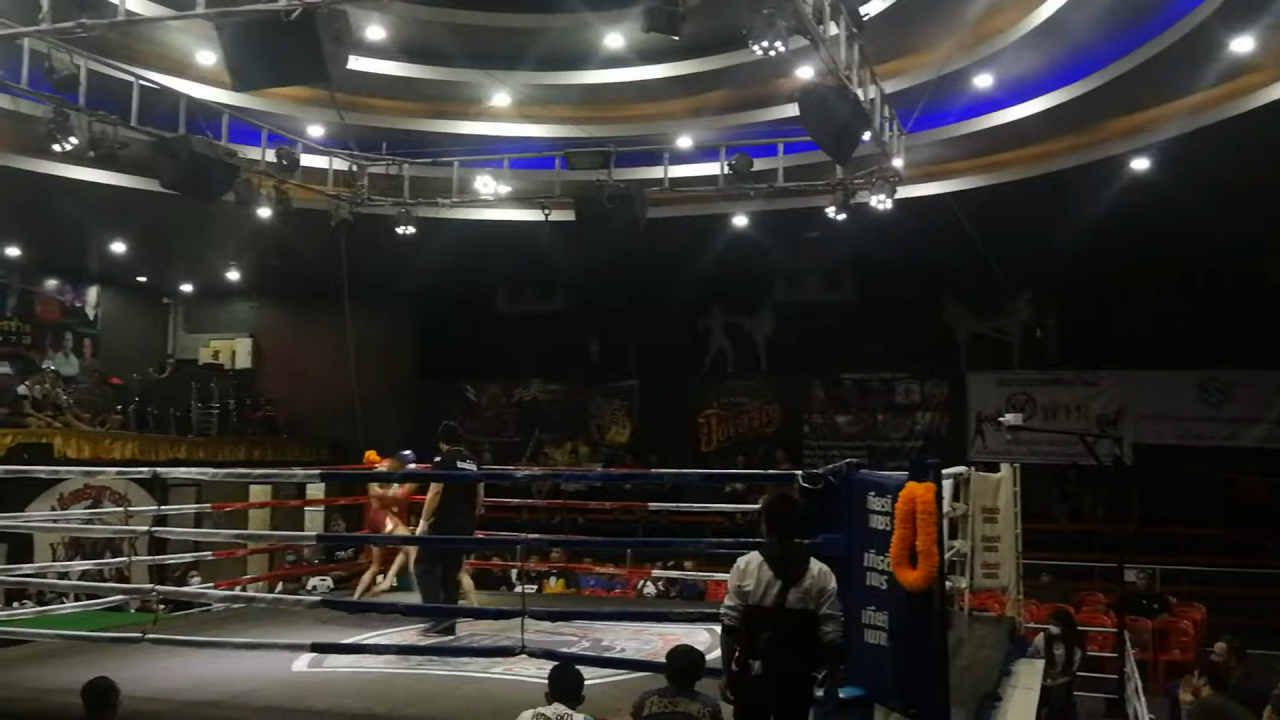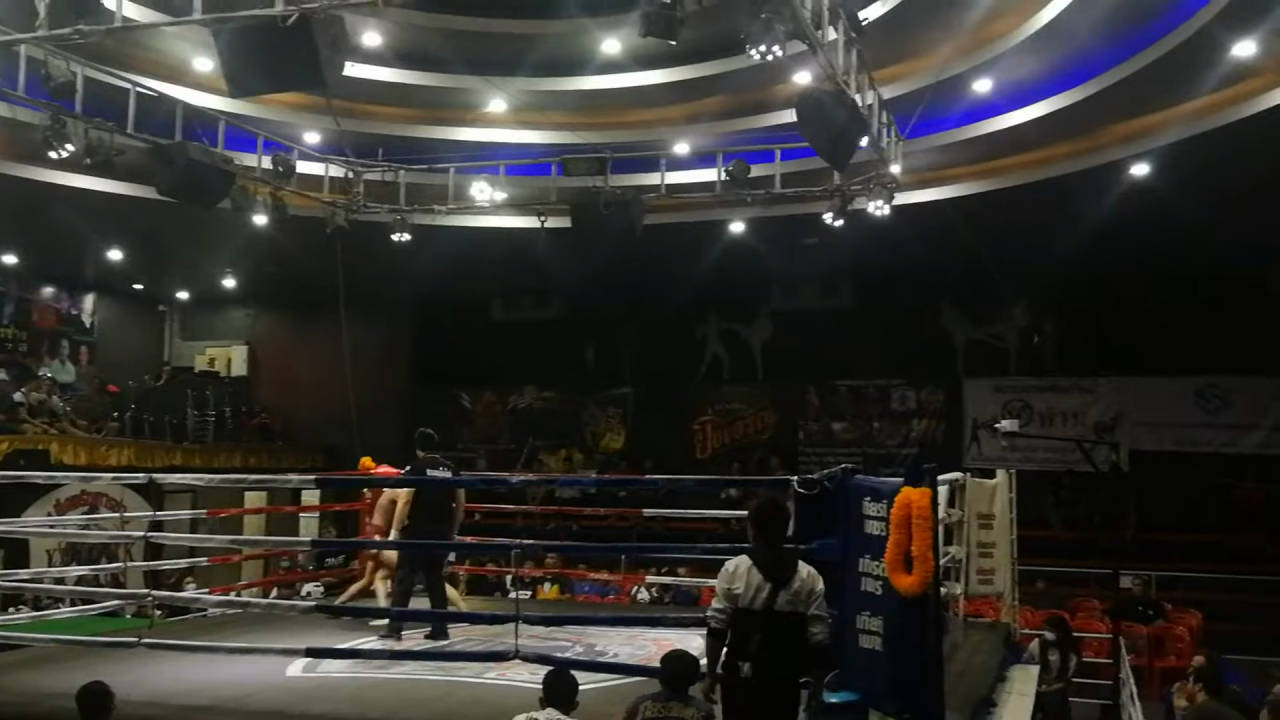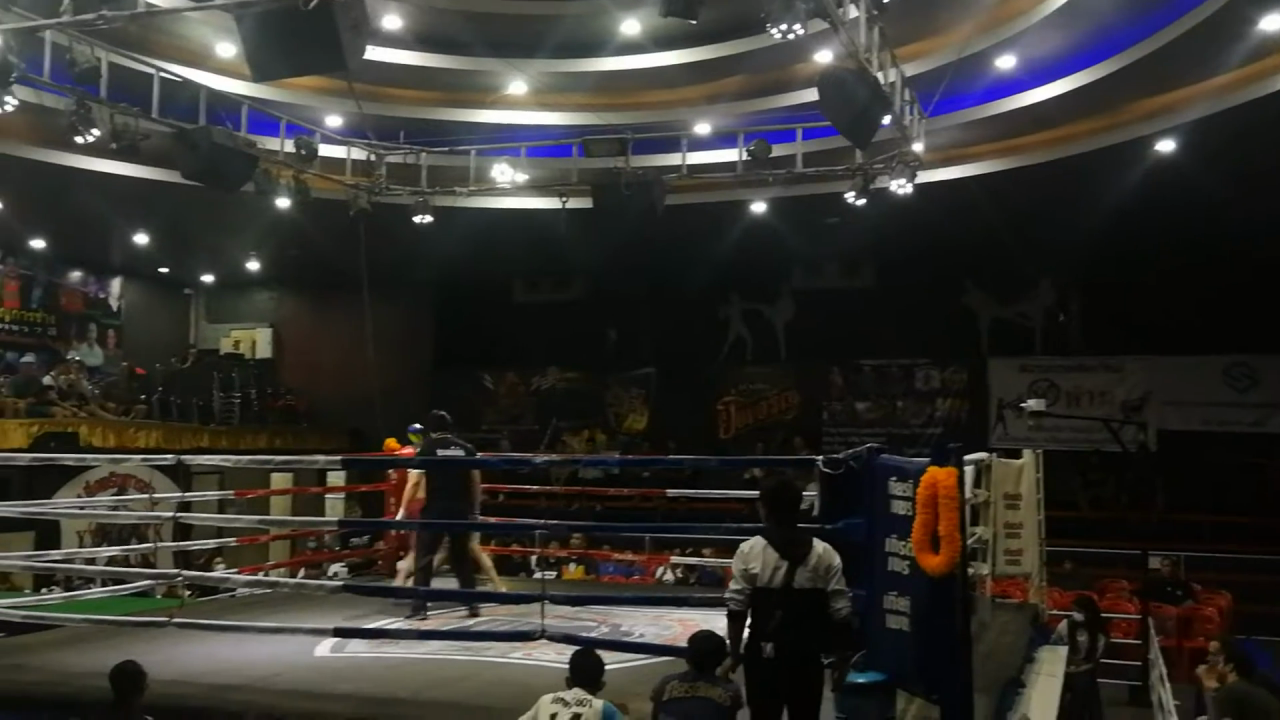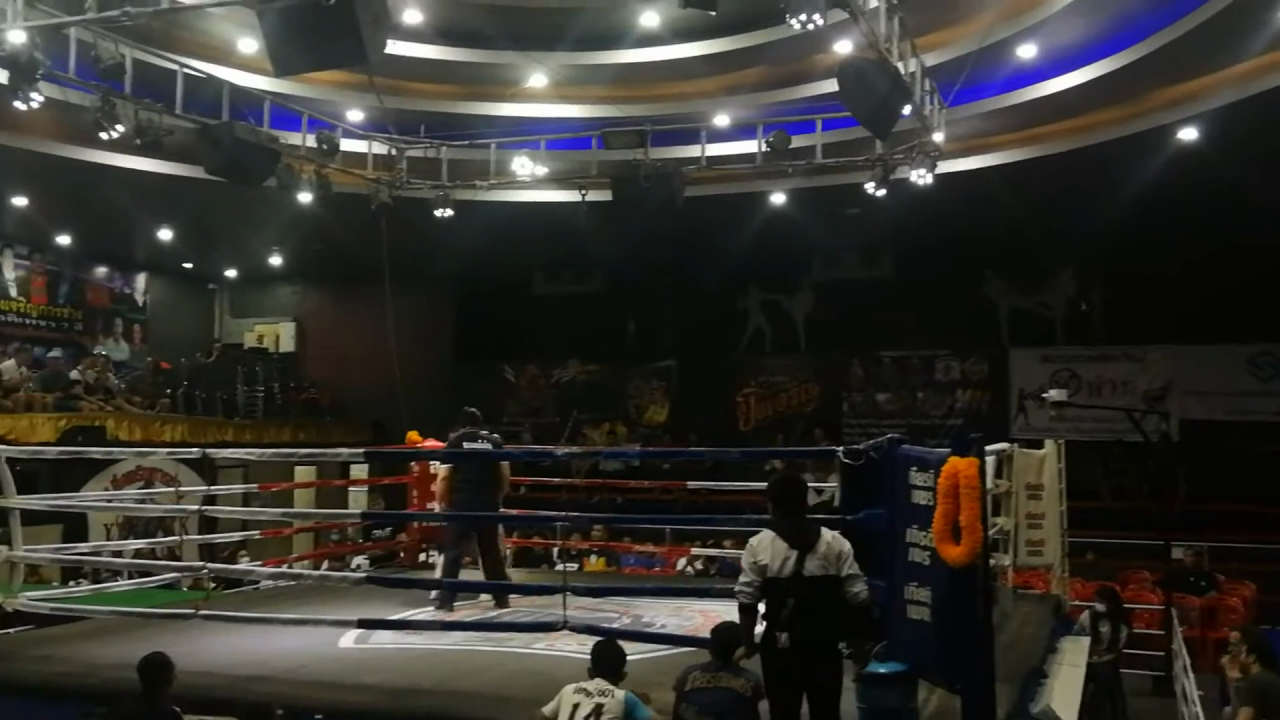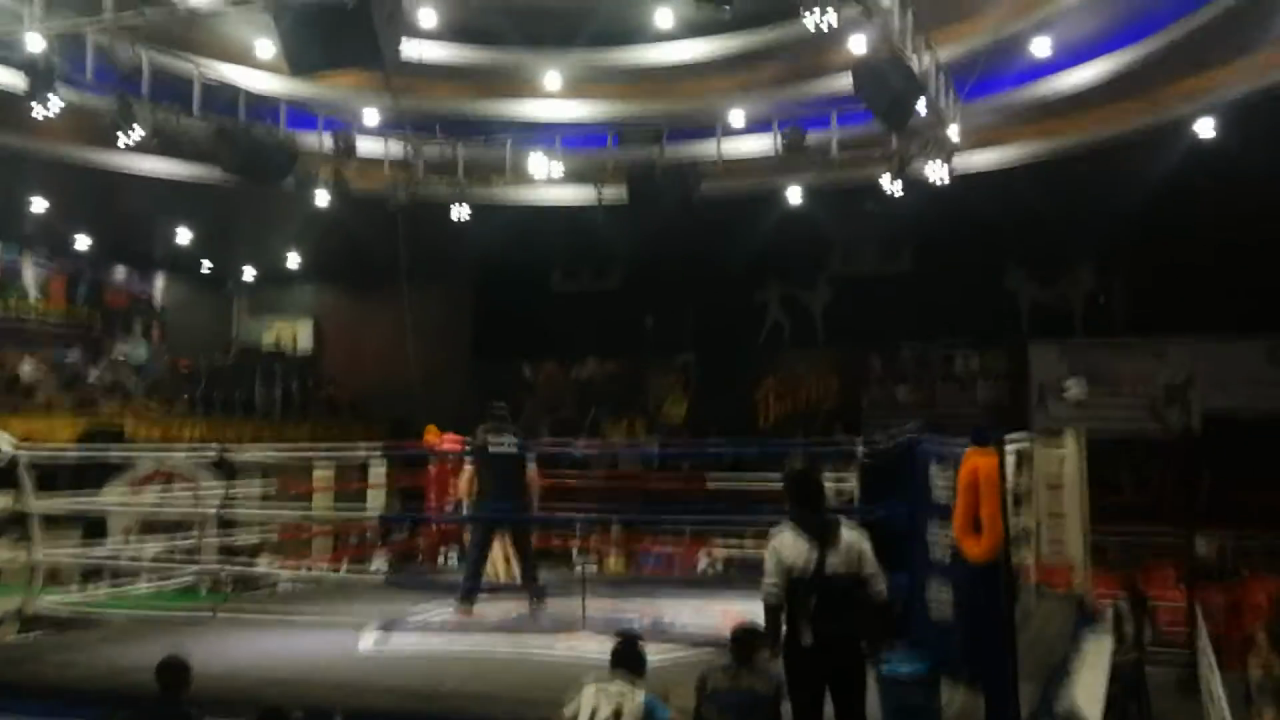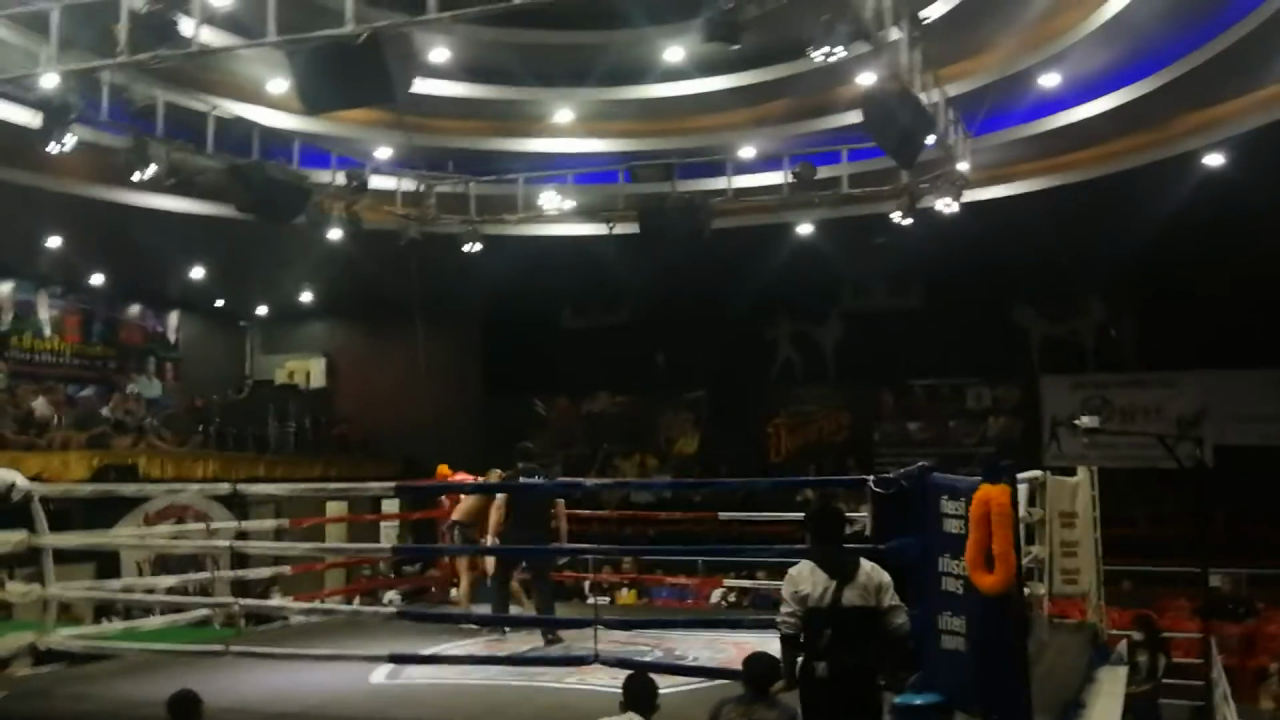
dt=0.3s
person 1, frame 1
left shoulder: (745, 566)
right shoulder: (821, 574)
left elbow: (731, 626)
right elbow: (831, 635)
left wrist: (727, 673)
left hip: (753, 673)
right hip: (797, 677)
person 1, frame 2
left shoulder: (734, 570)
right shoulder: (808, 577)
left elbow: (717, 629)
right elbow: (819, 638)
left wrist: (711, 674)
left hip: (741, 676)
right hip: (785, 679)
person 1, frame 3
left shoulder: (749, 551)
right shoulder: (825, 554)
left elbow: (737, 609)
right elbow: (841, 613)
left wrist: (734, 653)
right wrist: (842, 658)
left hip: (764, 655)
right hip: (807, 657)
person 1, frame 4
left shoulder: (759, 545)
right shoulder: (835, 542)
left elbow: (747, 601)
right elbow: (858, 597)
left wrist: (748, 642)
left hip: (781, 645)
right hip: (825, 645)
person 1, frame 5
left shoulder: (781, 542)
right shoulder: (854, 539)
left elbow: (773, 600)
right elbow: (877, 593)
left wrist: (774, 642)
right wrist: (871, 634)
left hip: (805, 643)
right hip: (847, 642)
person 1, frame 6
left shoulder: (798, 575)
right shoulder: (874, 573)
left elbow: (790, 633)
right elbow: (898, 627)
left wrist: (789, 675)
left hip: (820, 675)
right hip: (863, 674)
person 2, frame 1
left shoulder: (443, 459)
right shoulder: (471, 462)
left elbow: (435, 492)
right elbow: (479, 498)
left wrist: (423, 521)
left hip: (444, 524)
right hip: (464, 525)
left knee: (424, 567)
right knee: (450, 574)
right ankle: (447, 623)
person 2, frame 2
left shoulder: (416, 468)
right shoulder: (450, 469)
left elbow: (405, 501)
right elbow: (460, 503)
left wrist: (395, 530)
right wrist: (453, 528)
left hip: (418, 532)
right hip: (442, 533)
left knee: (403, 579)
right knee: (436, 580)
left ankle: (394, 628)
right ankle: (440, 629)
person 2, frame 3
left shoulder: (427, 449)
right shoulder: (466, 449)
left elbow: (414, 482)
right elbow: (476, 482)
left wrist: (402, 510)
right wrist: (475, 508)
left hip: (435, 511)
right hip: (462, 511)
left knee: (424, 557)
right knee: (462, 557)
left ankle: (419, 606)
right ankle: (472, 603)
person 2, frame 4
left shoulder: (454, 443)
right shoulder: (494, 442)
left elbow: (444, 477)
right elbow: (505, 476)
left wrist: (440, 502)
right wrist: (498, 497)
left hip: (462, 504)
right hip: (488, 504)
left knee: (453, 551)
right knee: (492, 551)
left ankle: (446, 599)
right ankle: (501, 597)
person 2, frame 5
left shoulder: (479, 443)
right shoulder: (520, 442)
left elbow: (468, 476)
right elbow: (532, 475)
left wrist: (468, 502)
right wrist: (533, 502)
left hip: (487, 505)
right hip: (517, 505)
left knee: (476, 554)
right knee: (524, 551)
left ankle: (467, 601)
right ankle: (534, 596)
person 2, frame 6
left shoulder: (510, 477)
right shoulder: (549, 480)
left elbow: (498, 507)
right elbow: (561, 514)
left wrist: (491, 535)
right wrist: (563, 542)
left hip: (511, 537)
right hip: (540, 539)
left knee: (501, 579)
right knee: (542, 584)
right ankle: (549, 632)
